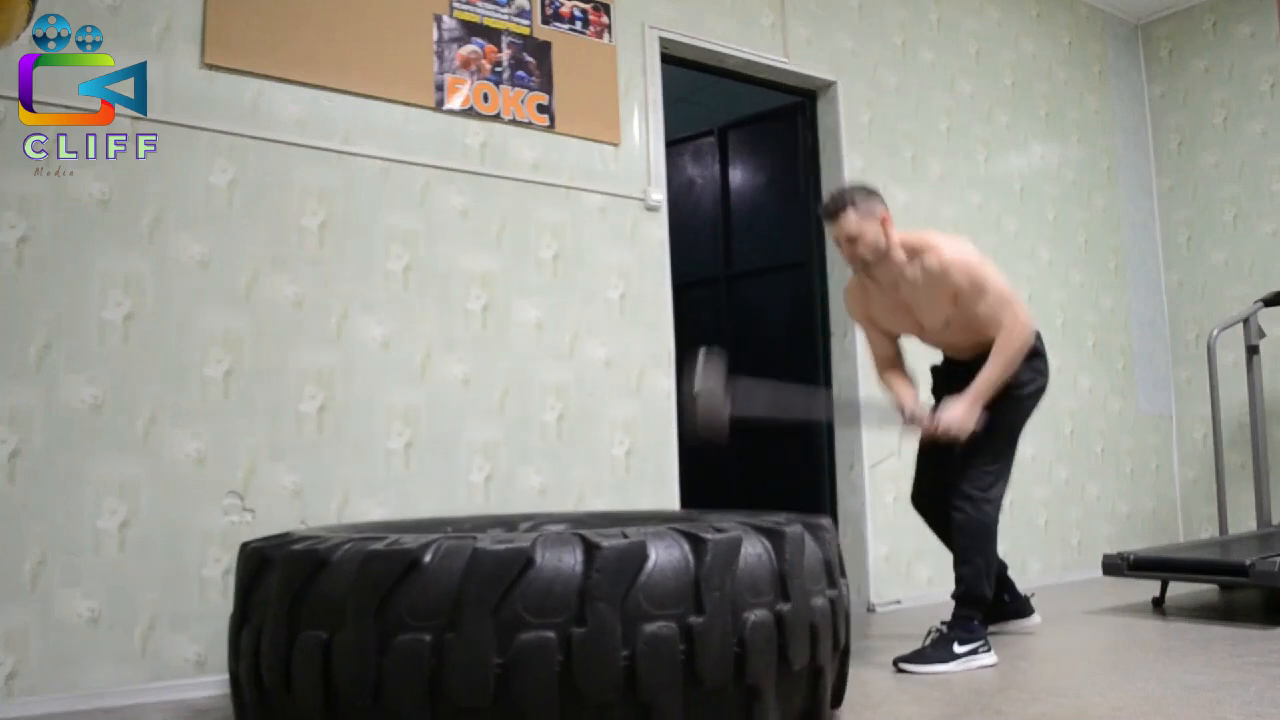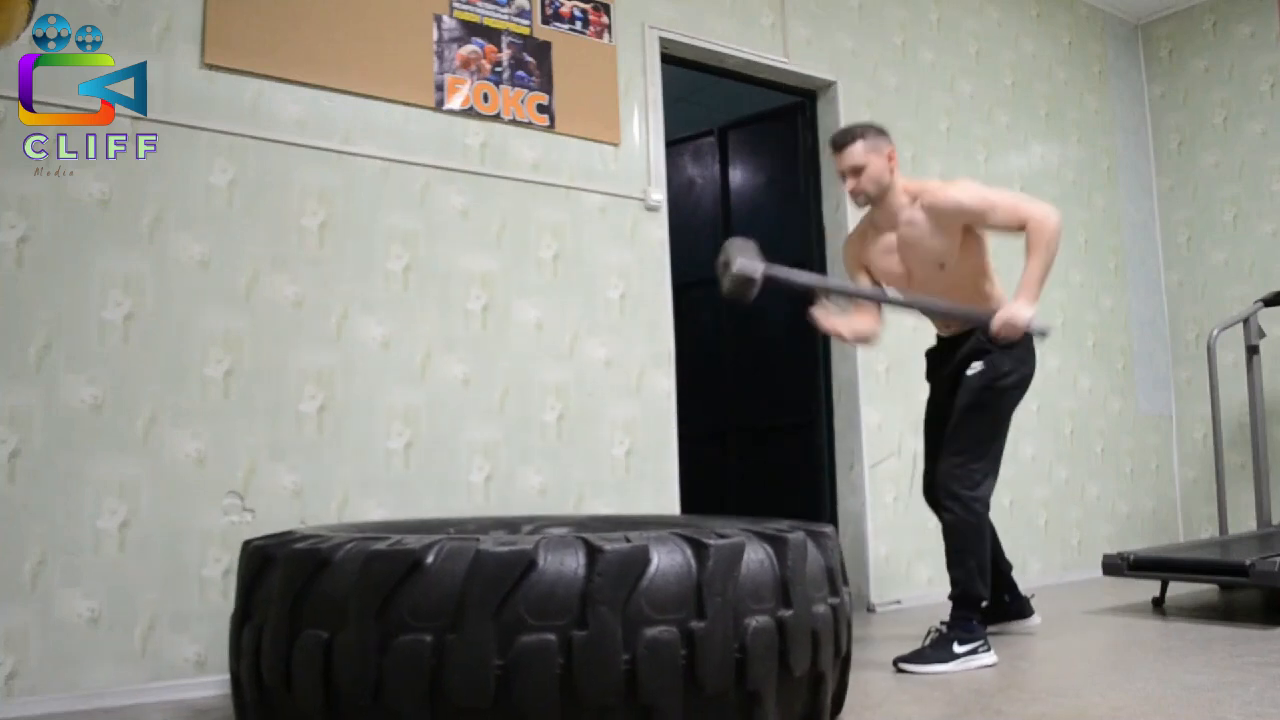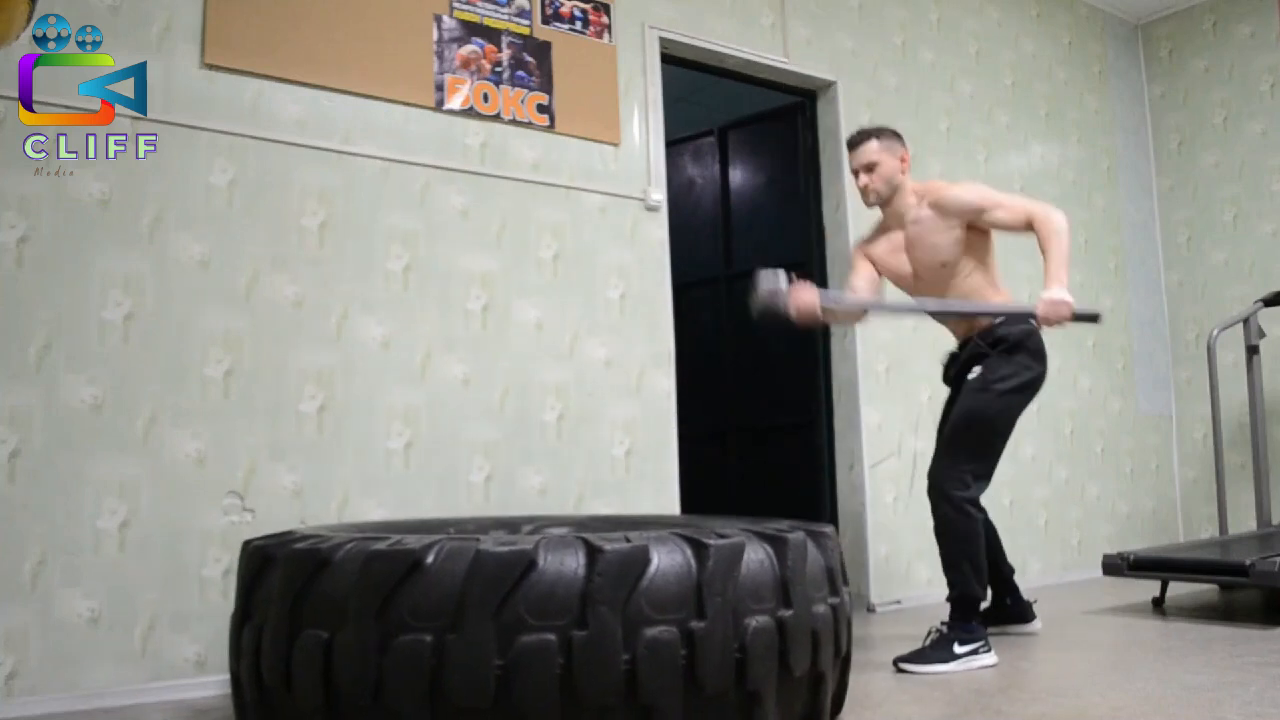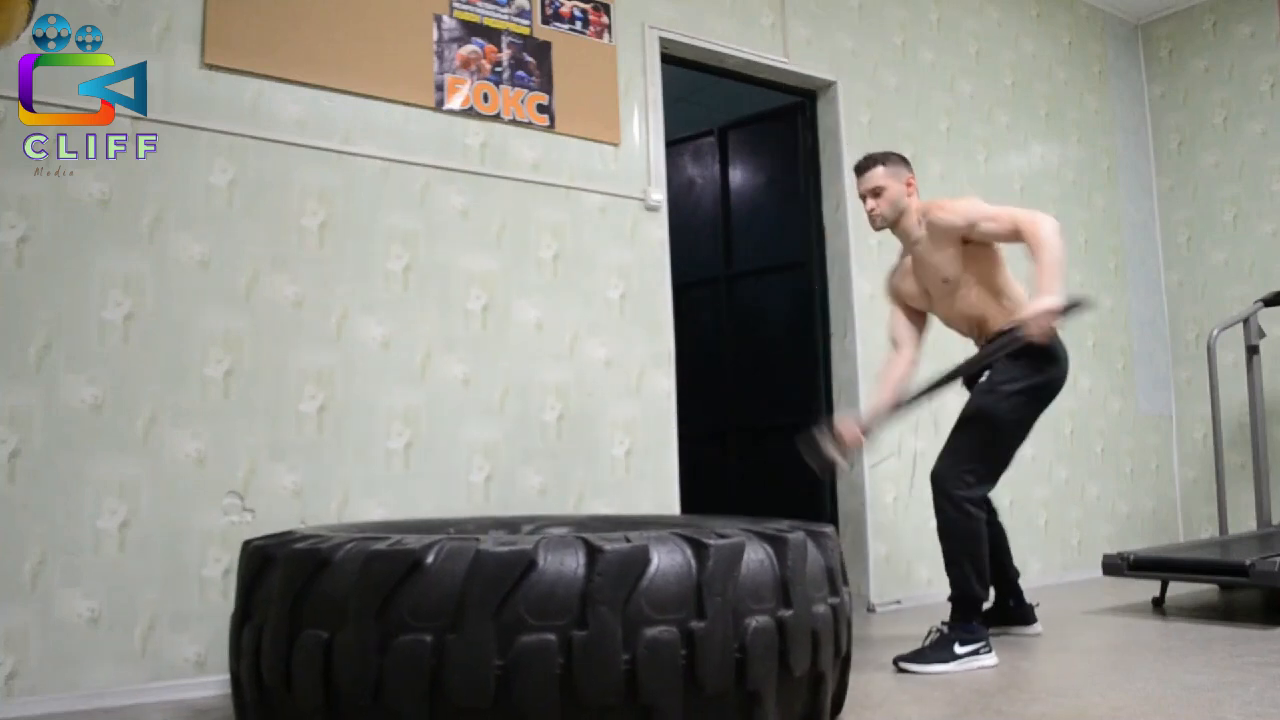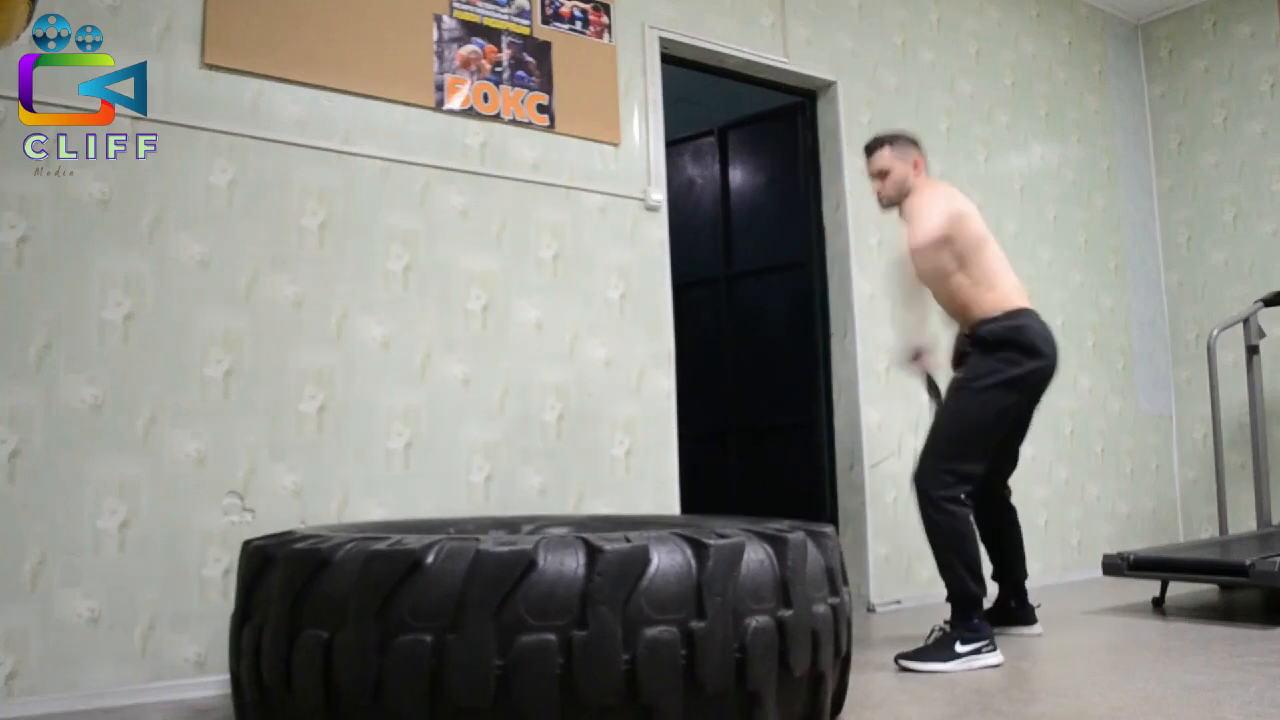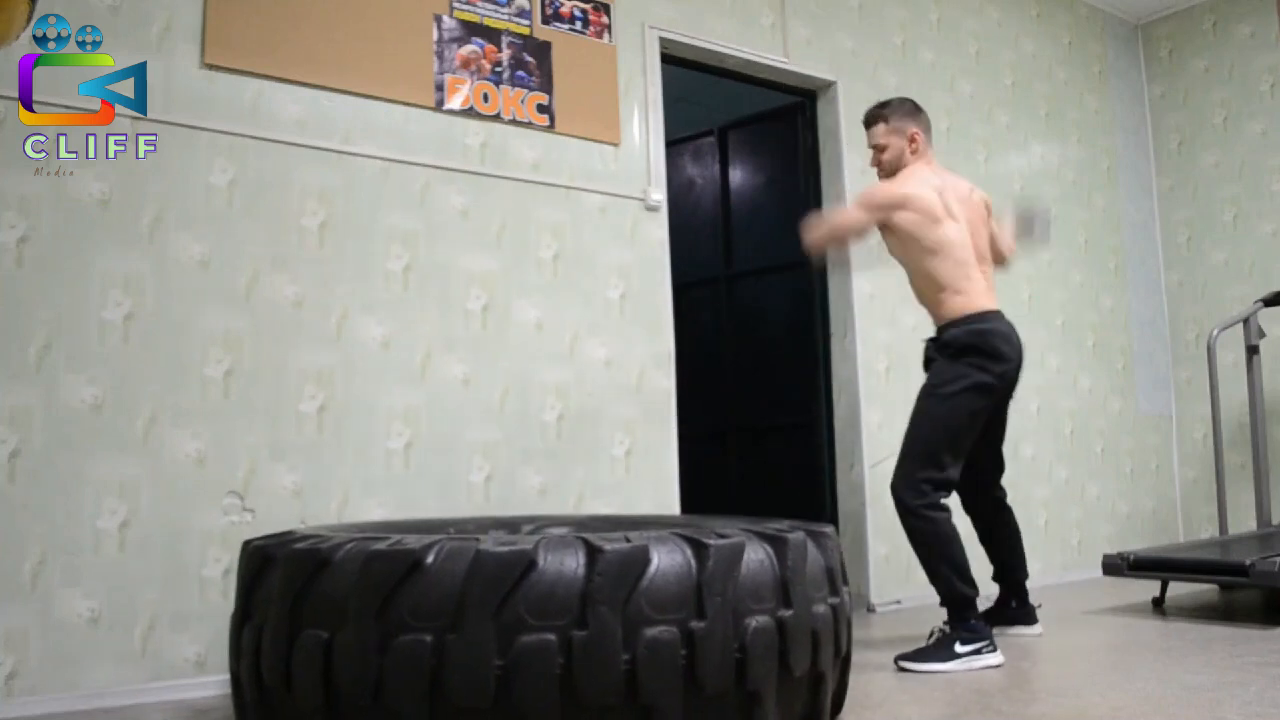
dt=0.2s
person 1, frame 1
left shoulder: (946, 259)
right shoulder: (858, 296)
left elbow: (1018, 329)
right elbow: (889, 366)
left wrist: (973, 401)
right wrist: (913, 407)
left hip: (1013, 364)
right hip: (956, 370)
left knee: (972, 483)
right knee: (930, 492)
left ankle: (968, 634)
right ankle: (1006, 601)
person 1, frame 2
left shoulder: (945, 201)
right shoulder: (858, 246)
left elbow: (1044, 218)
right elbow: (867, 320)
left wrist: (1024, 300)
right wrist: (841, 325)
left hip: (998, 346)
right hip: (950, 354)
left knee: (960, 481)
right knee: (943, 486)
left ankle: (968, 633)
right ankle: (1007, 599)
person 1, frame 3
left shoulder: (950, 201)
right shoulder: (870, 250)
left elbow: (1048, 217)
right elbow: (855, 303)
left wrist: (1056, 286)
right wrist: (817, 306)
left hip: (1008, 349)
right hip: (970, 359)
left knee: (951, 483)
right knee: (952, 486)
left ankle: (967, 633)
right ankle: (1009, 603)
person 1, frame 4
left shoulder: (949, 217)
right shoulder: (899, 279)
left elbow: (1038, 224)
right elbow: (903, 355)
left wrist: (1047, 294)
right wrist: (866, 419)
left hip: (1029, 355)
right hip: (1002, 363)
left knee: (954, 481)
right knee: (964, 488)
left ankle: (968, 634)
right ankle: (1012, 605)
person 1, frame 5
left shoulder: (929, 200)
right shoulder: (937, 216)
left elbow: (921, 244)
left wrist: (912, 335)
left hip: (1006, 345)
right hip: (1020, 346)
left knee: (938, 479)
right knee: (984, 481)
left ankle: (970, 632)
right ankle: (1014, 603)
person 1, frame 6
left shoulder: (895, 193)
right shoulder: (967, 192)
left elbow: (816, 236)
right elbow: (1003, 250)
left wrist: (824, 222)
left hip: (968, 348)
right hip: (997, 342)
left knee: (916, 487)
right knee: (979, 481)
left ankle: (969, 633)
right ankle: (1015, 602)
